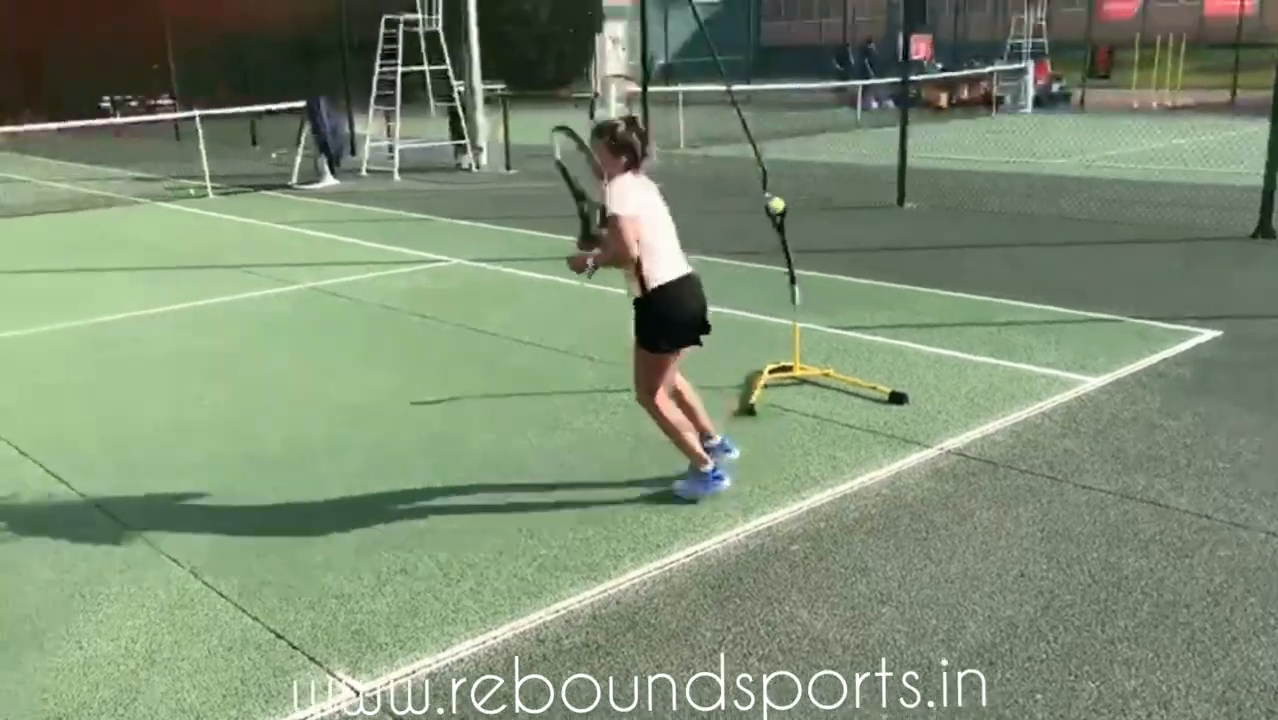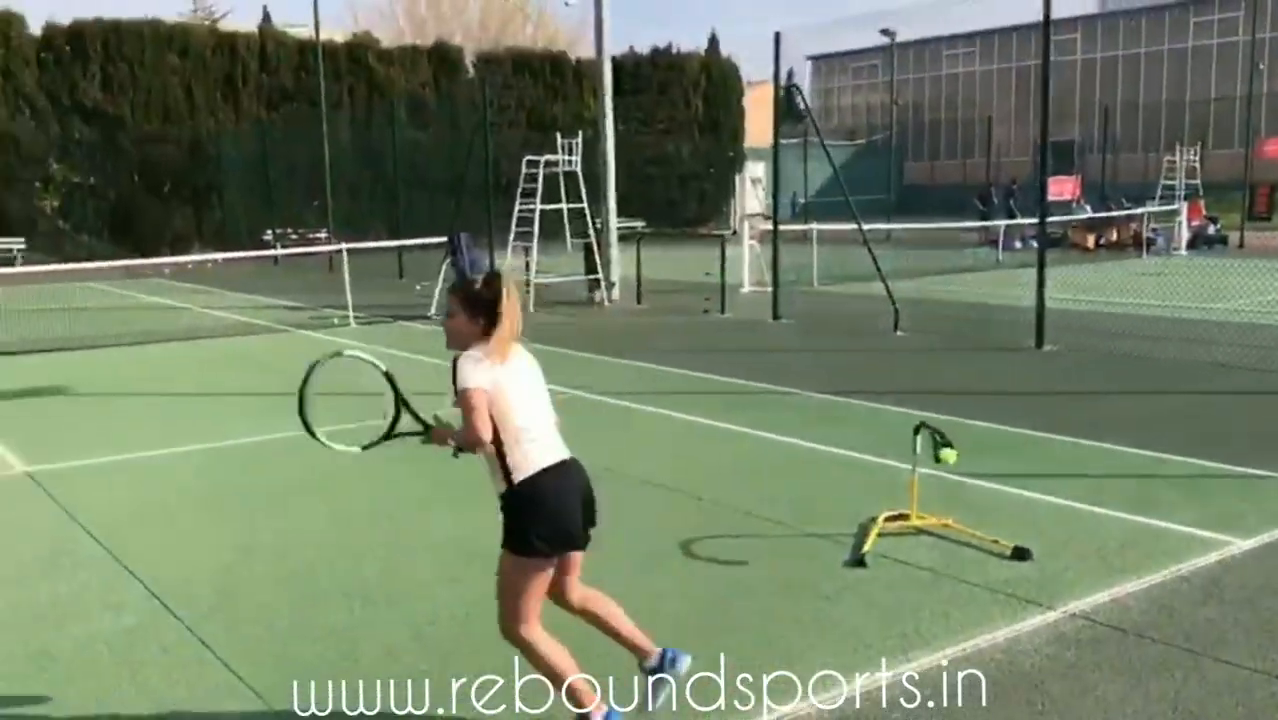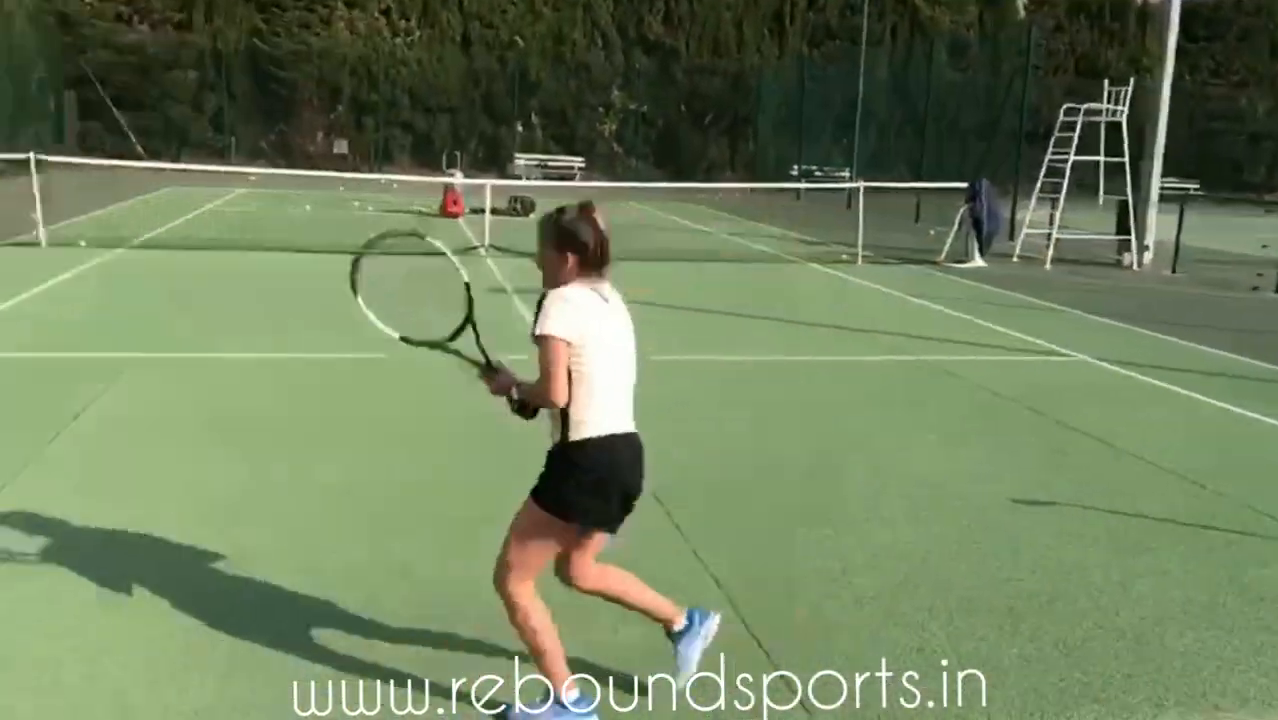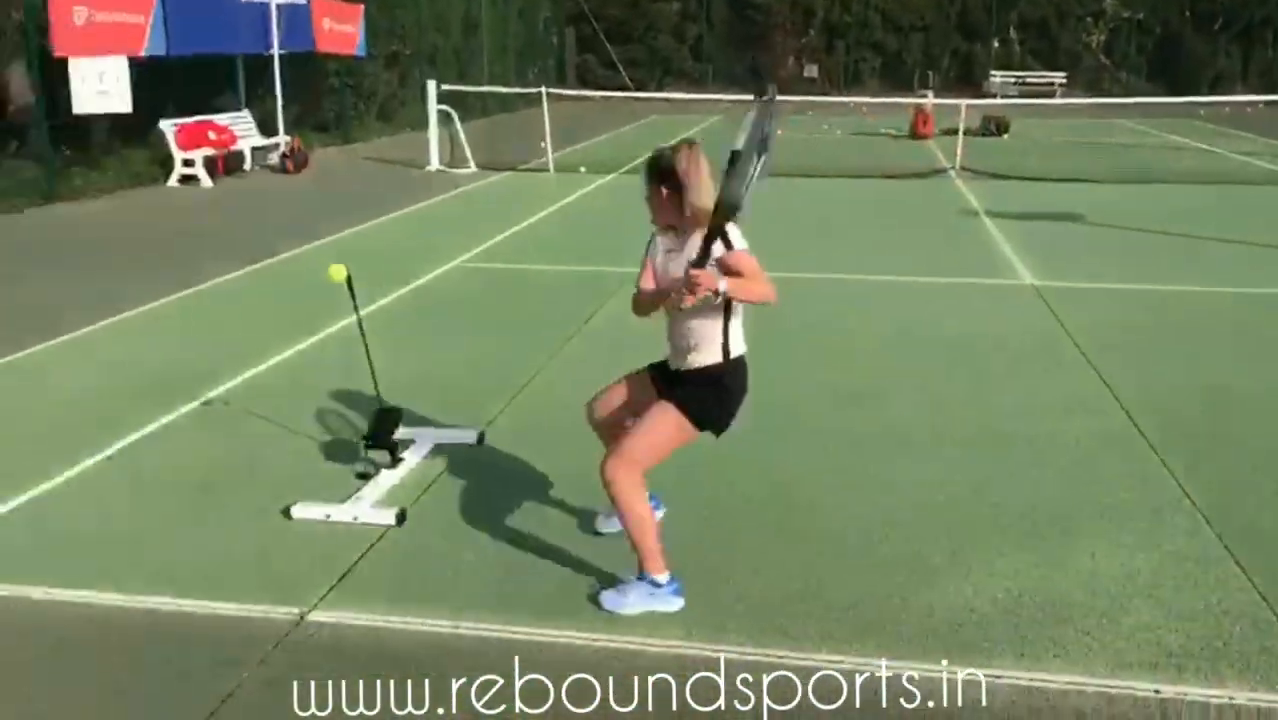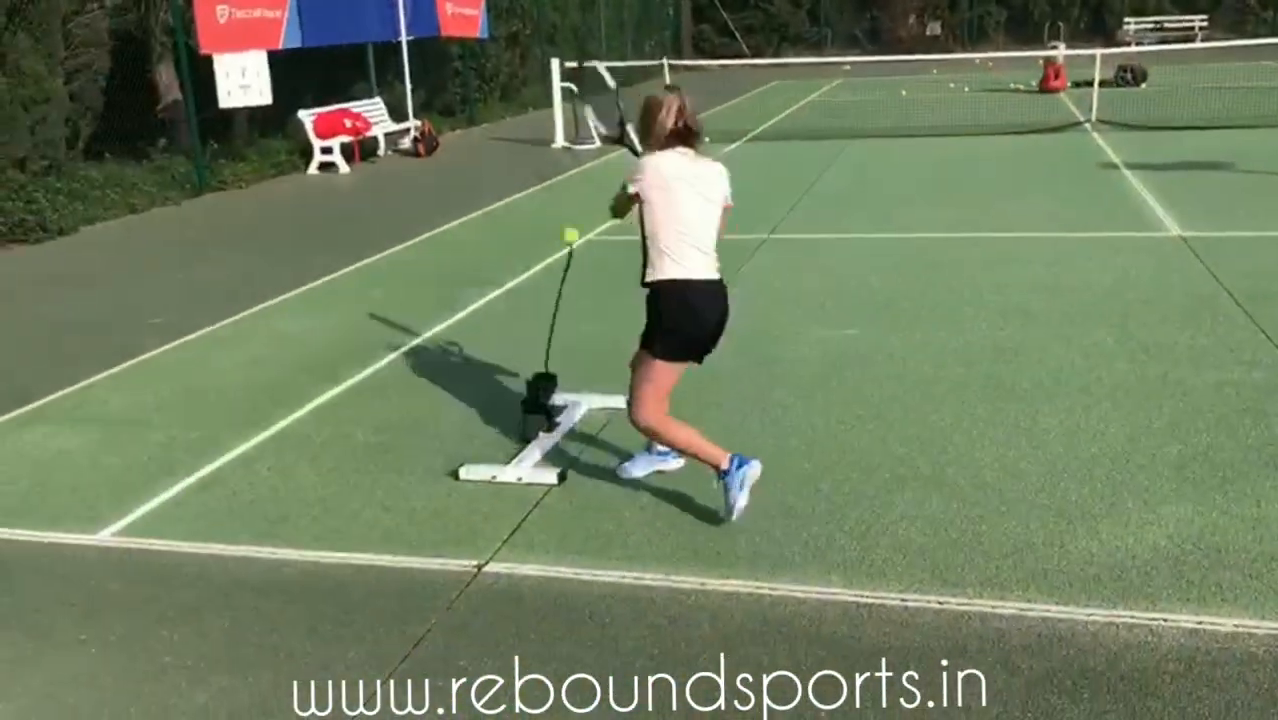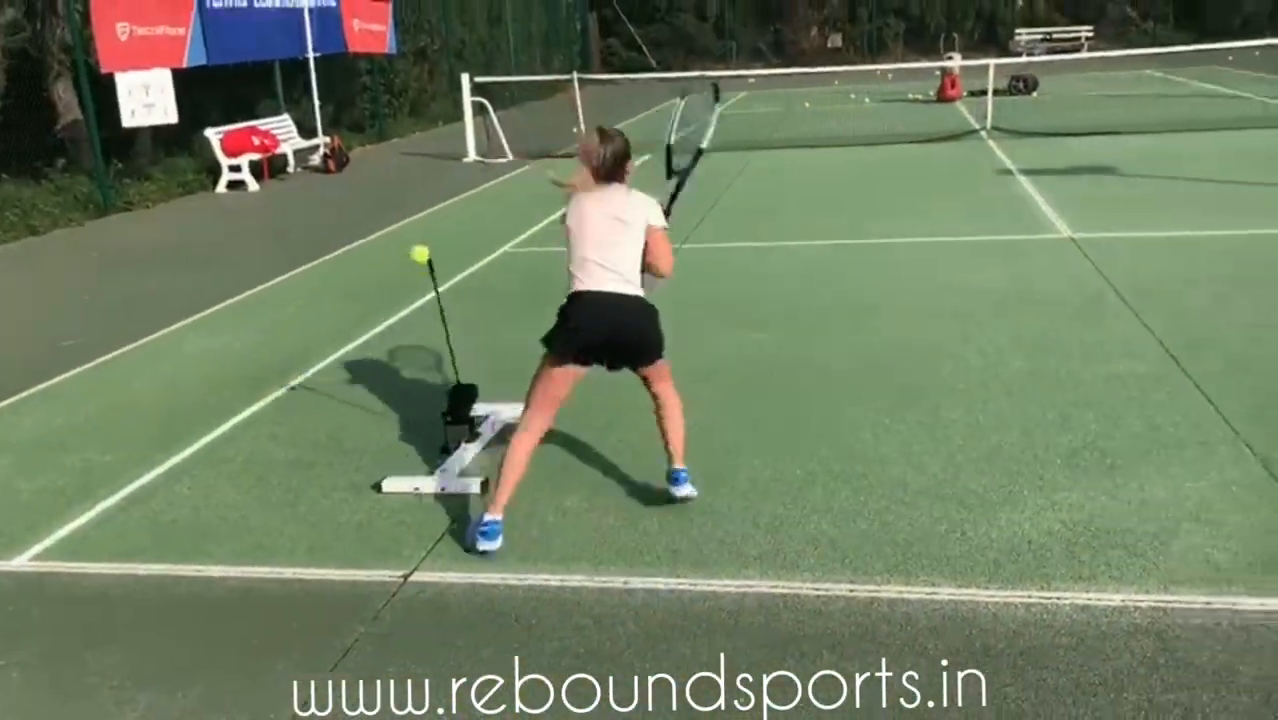
dt=0.4s
person 1, frame 1
left shoulder: (617, 190)
right shoulder: (641, 184)
left elbow: (626, 252)
left wrist: (589, 260)
right wrist: (599, 242)
left hip: (662, 301)
right hip: (687, 289)
left knee: (650, 394)
right knee: (666, 378)
left ankle: (706, 470)
right ankle: (714, 442)
person 1, frame 2
left shoulder: (469, 362)
right shoulder: (518, 356)
left elbow: (480, 435)
left wrist: (450, 436)
right wrist: (460, 434)
left hip: (535, 499)
right hip: (569, 481)
left knee: (519, 626)
right knee: (568, 592)
right ankle: (657, 660)
person 1, frame 3
left shoulder: (558, 305)
right shoulder: (611, 302)
left elbow: (554, 395)
left wrist: (512, 386)
right wrist: (528, 392)
left hip: (585, 461)
right hip: (623, 453)
left knee: (512, 580)
right knee: (577, 570)
right ankle: (684, 622)
person 1, frame 4
left shoulder: (716, 233)
right shoulder: (661, 240)
left elbow: (765, 290)
right elbow: (641, 304)
left wrist: (717, 287)
right wrist: (669, 292)
left hip: (713, 379)
right hip: (679, 368)
left knee: (618, 470)
right knee: (601, 412)
left ankle: (658, 583)
right ankle: (640, 503)
person 1, frame 5
left shoulder: (648, 167)
right shoulder: (716, 172)
left elbow: (618, 208)
left hip: (678, 300)
right hip: (710, 295)
left knee: (645, 414)
right knee: (644, 370)
left ankle: (731, 465)
right ankle: (663, 450)
person 1, frame 6
left shoulder: (578, 204)
right shoulder: (646, 205)
right elbow: (663, 268)
left hip: (583, 312)
right hip: (633, 314)
left knee: (534, 422)
right knee: (664, 389)
left ankle: (491, 521)
right ankle: (678, 475)
